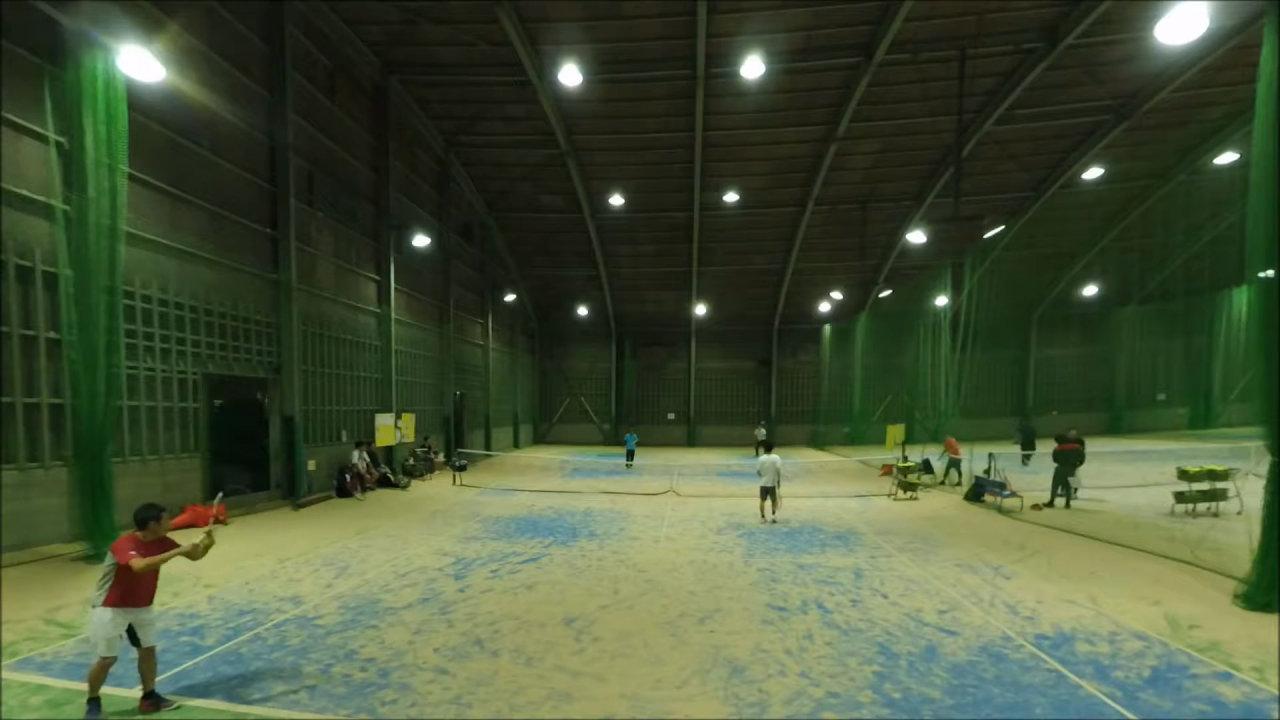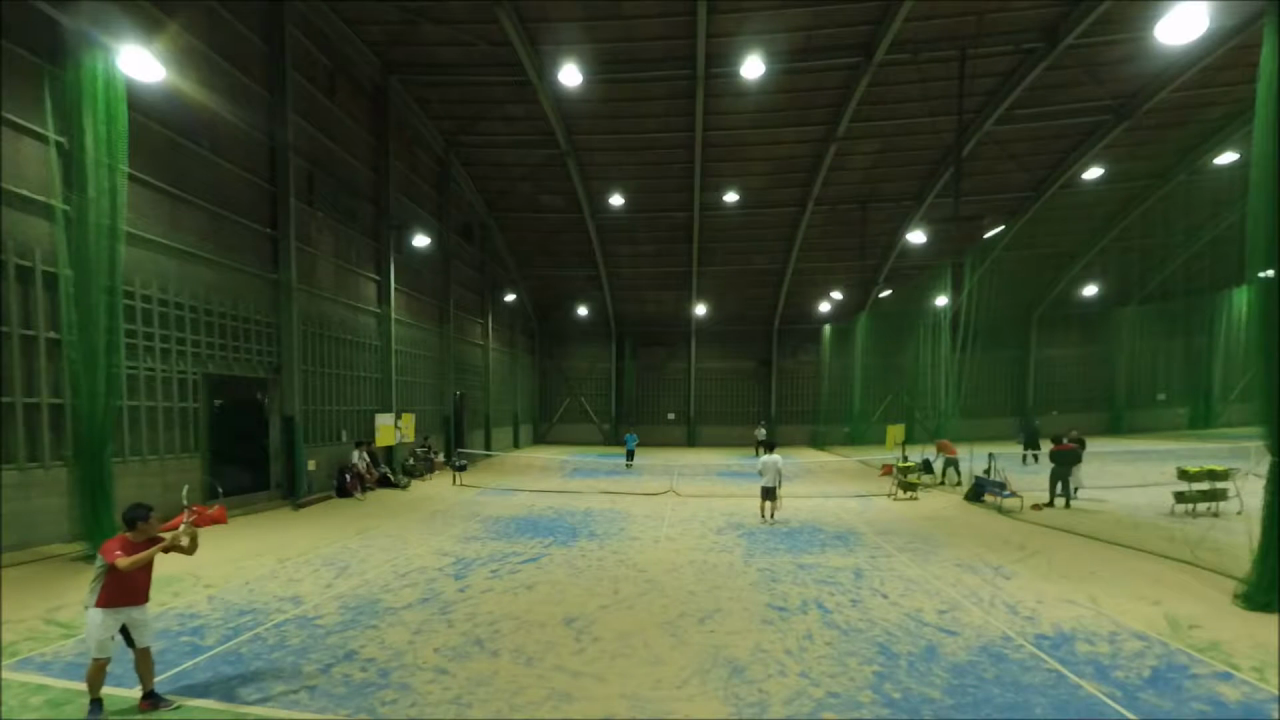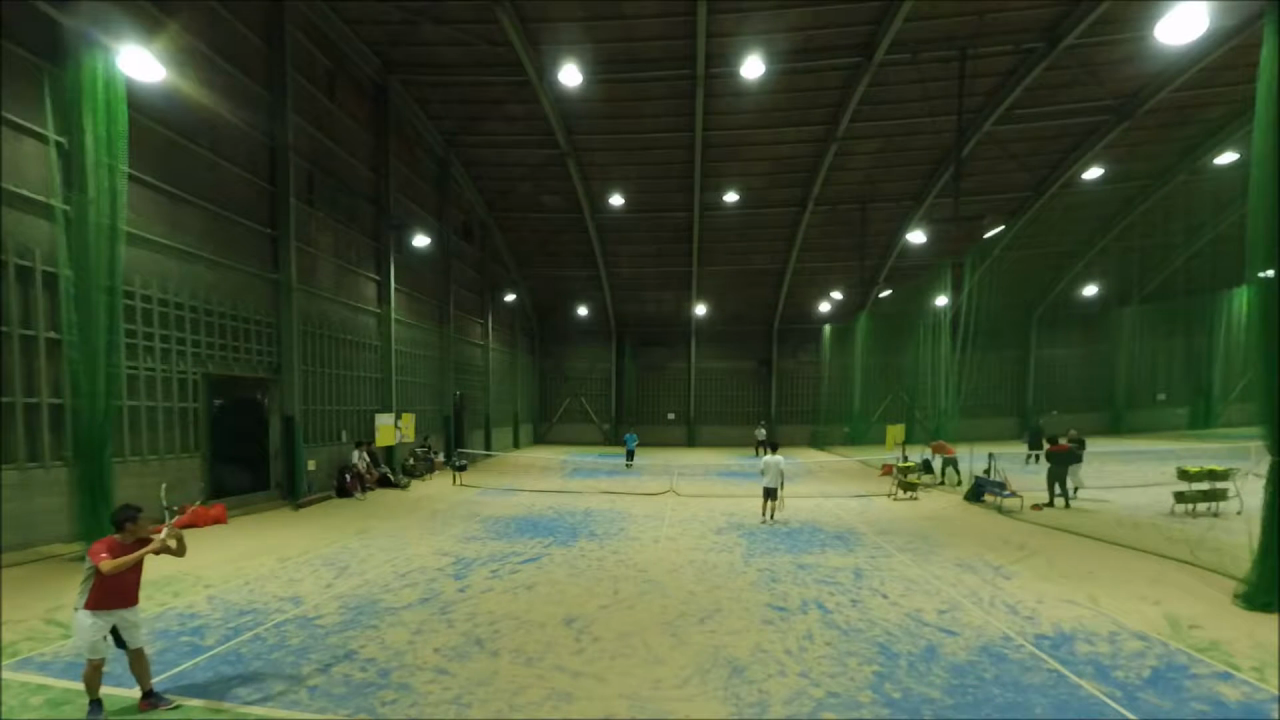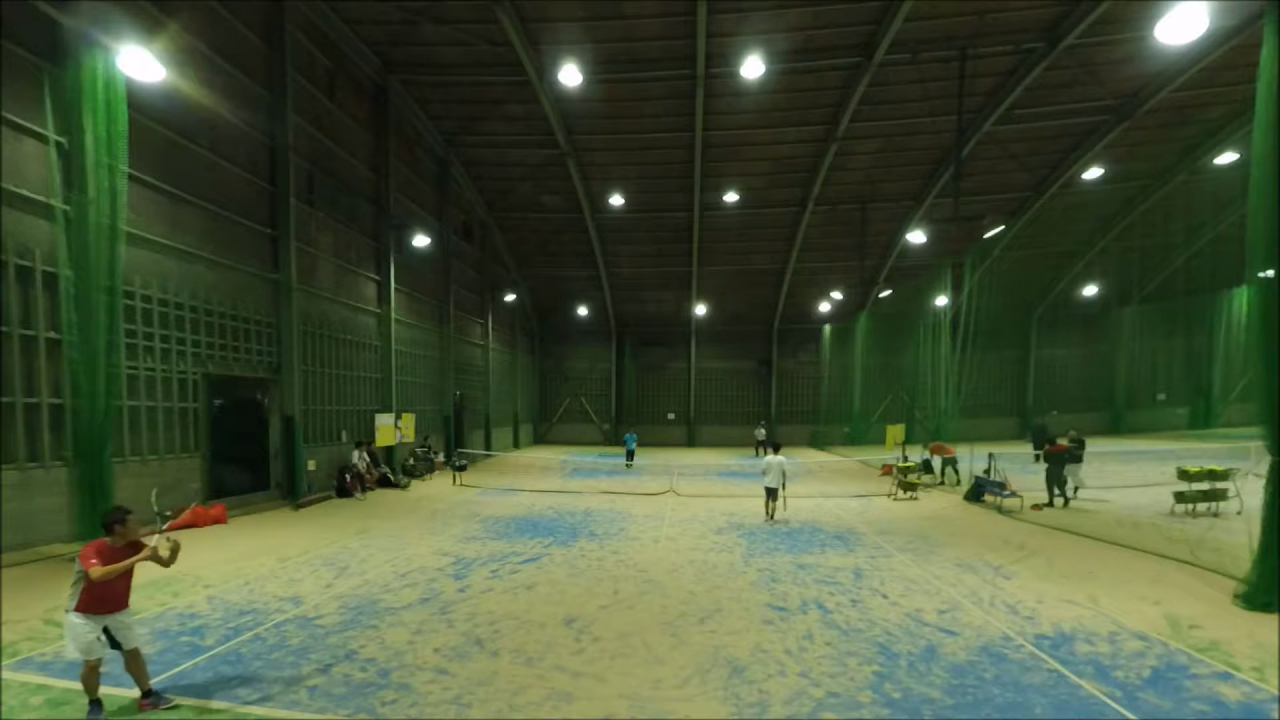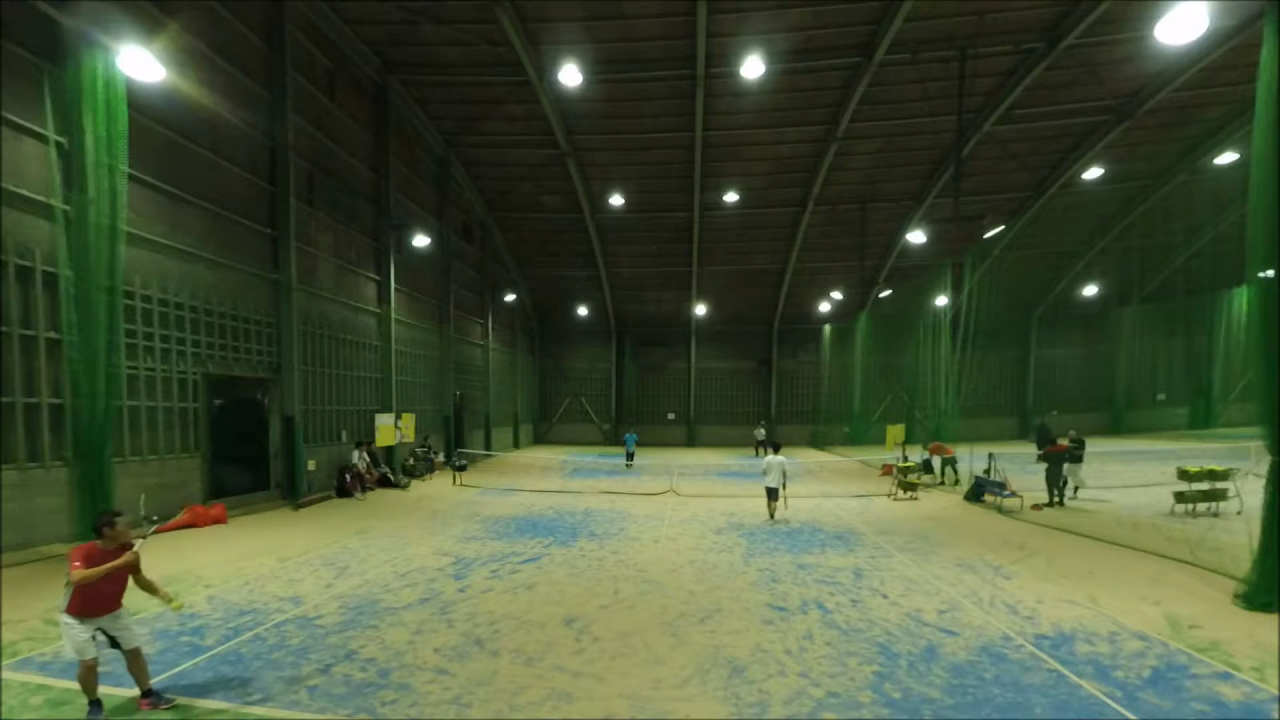
dt=0.2s
person 1, frame 1
left shoulder: (161, 541)
right shoulder: (124, 544)
left elbow: (195, 555)
right elbow: (140, 566)
left wrist: (205, 545)
right wrist: (179, 551)
left hip: (141, 606)
right hip: (110, 608)
left knee: (148, 651)
right knee: (106, 659)
left ankle: (149, 696)
right ankle: (93, 702)
person 1, frame 2
left shoulder: (151, 541)
right shoulder: (112, 546)
left elbow: (189, 551)
right elbow: (125, 565)
left wrist: (193, 537)
right wrist: (162, 546)
left hip: (135, 607)
right hip: (104, 610)
left knee: (143, 651)
right knee: (100, 661)
left ankle: (148, 696)
person 1, frame 3
left shoulder: (142, 542)
right shoulder: (101, 547)
left elbow: (180, 553)
right elbow: (108, 568)
left wrist: (179, 538)
right wrist: (146, 550)
left hip: (126, 609)
right hip: (94, 612)
left knee: (137, 652)
right knee: (96, 662)
left ankle: (148, 696)
person 1, frame 4
left shoulder: (134, 546)
right shoulder: (91, 551)
left elbow: (166, 563)
right elbow: (98, 575)
left wrist: (173, 551)
right wrist: (138, 558)
left hip: (118, 611)
right hip: (85, 615)
left knee: (133, 652)
right knee: (93, 662)
left ankle: (148, 695)
person 1, frame 5
left shoulder: (127, 550)
right shoulder: (81, 553)
left elbow: (141, 581)
right elbow: (76, 579)
left wrist: (162, 595)
right wrist: (117, 563)
left hip: (113, 611)
right hip: (78, 617)
left knee: (134, 651)
right knee: (89, 663)
left ankle: (148, 695)
